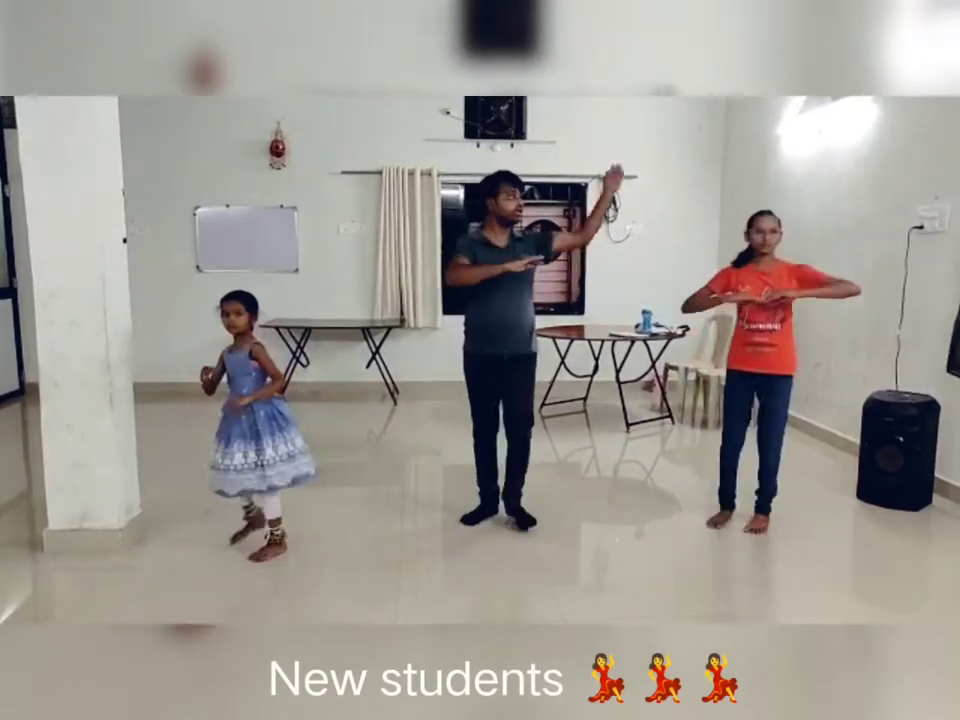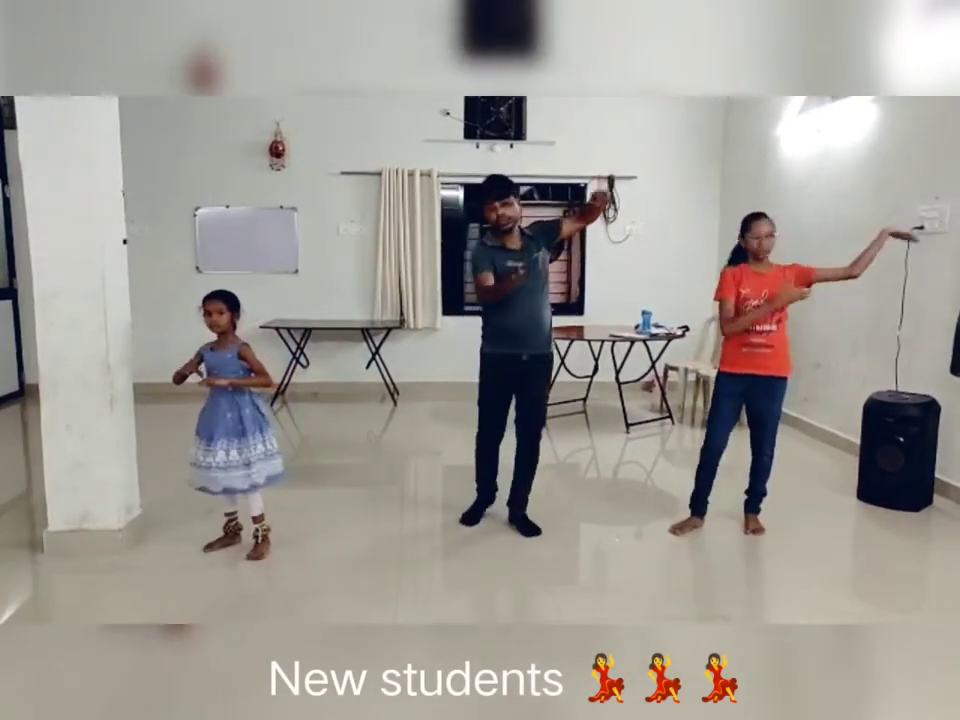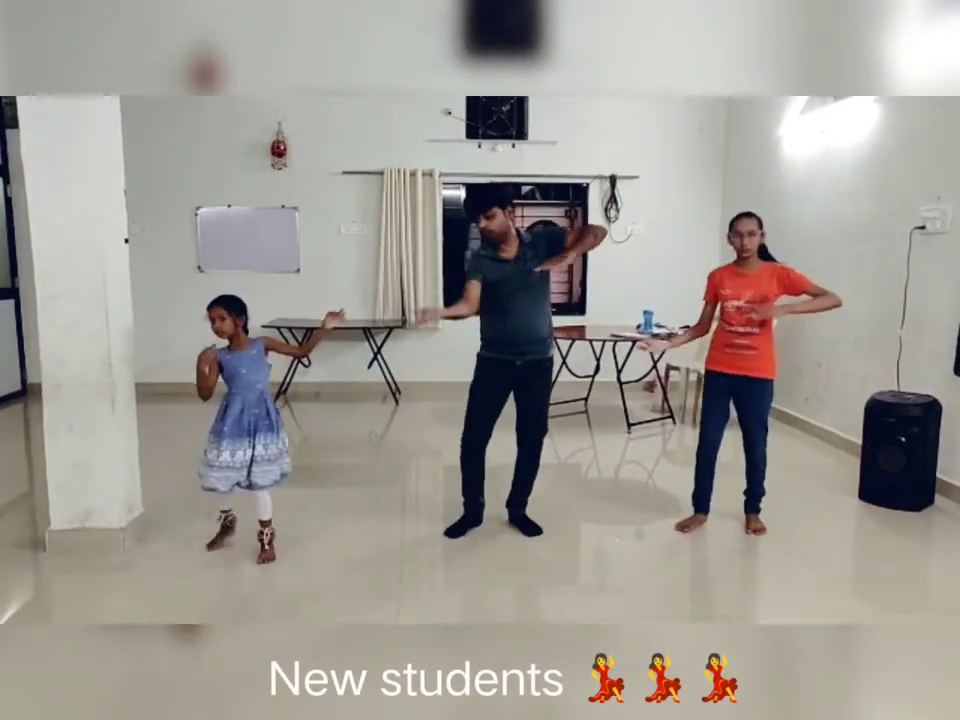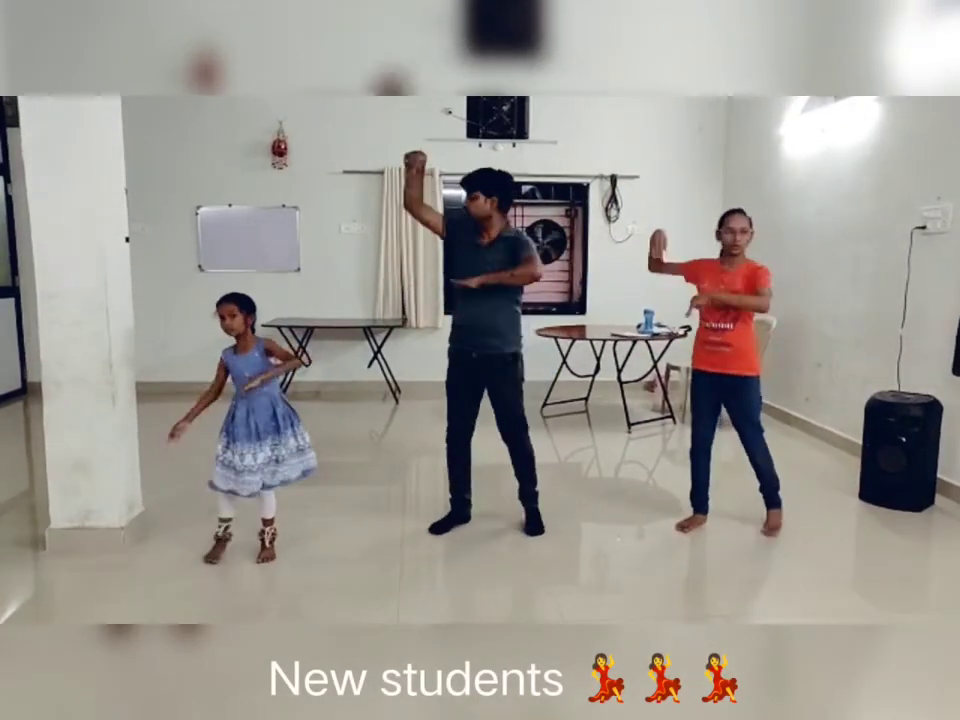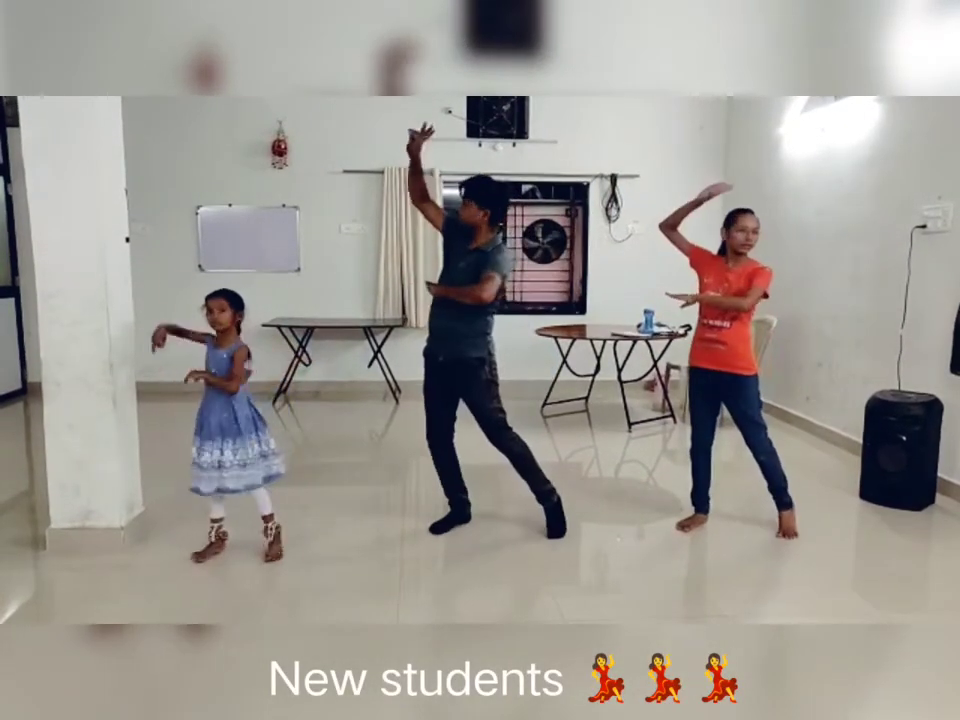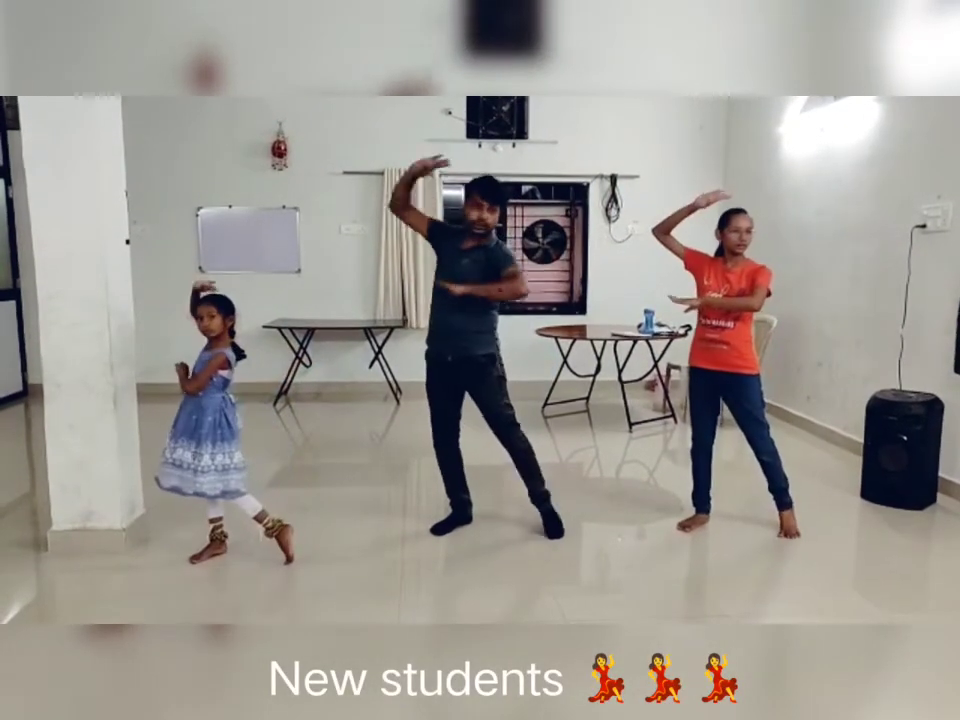
dt=0.3s
person 1, frame 1
left shoulder: (531, 241)
right shoulder: (468, 244)
left elbow: (581, 237)
right elbow: (454, 277)
left wrist: (606, 195)
right wrist: (507, 266)
left hip: (520, 355)
right hip: (480, 355)
left knee: (519, 430)
right knee: (484, 430)
left ankle: (514, 501)
right ankle: (488, 500)
person 1, frame 2
left shoulder: (541, 236)
right shoulder: (483, 251)
left elbow: (584, 218)
right elbow: (486, 294)
left wrist: (598, 202)
right wrist: (507, 284)
left hip: (539, 355)
right hip: (497, 356)
left knee: (530, 434)
right knee: (489, 431)
left ankle: (518, 509)
right ankle: (484, 495)
person 1, frame 3
left shoulder: (543, 241)
right shoulder: (479, 261)
left elbow: (595, 234)
right elbow: (469, 304)
left wrist: (565, 258)
right wrist: (444, 312)
left hip: (537, 360)
right hip: (494, 360)
left knee: (532, 438)
right knee: (473, 437)
left ankle: (517, 509)
right ankle: (472, 511)
person 1, frame 4
left shoulder: (517, 242)
right shoulder: (459, 232)
left elbow: (534, 273)
right elbow: (414, 206)
left wrist: (482, 280)
right wrist: (414, 171)
left hip: (502, 356)
right hip: (463, 354)
left knee: (515, 432)
right knee: (457, 435)
left ankle: (530, 504)
right ankle: (460, 507)
person 1, frame 5
left shoulder: (494, 254)
right shoulder: (456, 235)
left elbow: (485, 294)
right elbow: (419, 198)
left wrist: (442, 289)
right wrist: (414, 155)
left hip: (473, 360)
right hip: (437, 358)
left knee: (499, 434)
right knee: (438, 437)
left ankle: (550, 500)
right ankle: (459, 507)
person 1, frame 6
left shoulder: (498, 252)
right shoulder: (446, 237)
left elbow: (518, 288)
right elbow: (399, 208)
left wrist: (465, 289)
right wrist: (413, 174)
left hip: (480, 358)
right hip: (439, 357)
left knee: (508, 429)
right knee: (444, 437)
left ankle: (543, 502)
right ankle: (461, 508)
person 2, frame 1
left shoulder: (796, 273)
right shoulder: (732, 274)
left elbow: (852, 289)
right elbow: (688, 307)
left wrist: (799, 293)
right wrist: (730, 297)
left hip: (778, 372)
right hip: (740, 369)
left knee: (770, 442)
right knee: (732, 439)
left ankle: (762, 509)
right ankle: (726, 503)
person 2, frame 2
left shoulder: (792, 274)
right shoulder: (731, 275)
left elbow: (852, 272)
right elbow: (727, 327)
left wrist: (884, 236)
right wrist: (772, 304)
left hip: (772, 375)
right hip: (732, 373)
left knee: (763, 447)
right knee: (714, 444)
left ankle: (752, 510)
right ankle: (697, 512)
person 2, frame 3
left shoulder: (780, 274)
right shoulder: (718, 277)
left elbow: (833, 300)
right elbow: (702, 327)
left wrist: (783, 308)
right wrist: (667, 342)
left hip: (758, 375)
right hip: (719, 372)
left knee: (755, 444)
right knee: (708, 443)
left ankle: (752, 510)
right ankle: (700, 510)
person 2, frame 4
left shoulder: (756, 272)
right shoulder: (703, 268)
left elbow: (763, 304)
right elbow: (656, 266)
left wrist: (713, 297)
right wrist: (656, 247)
left hip: (741, 373)
right hip: (704, 370)
left knee: (753, 441)
right knee: (700, 442)
left ankle: (773, 505)
right ankle: (699, 509)
person 2, frame 5
left shoulder: (759, 272)
right shoulder: (706, 262)
left elbow: (746, 303)
right elbow: (667, 227)
left wrist: (699, 297)
right wrist: (701, 200)
left hip: (739, 372)
right hip: (702, 368)
left knee: (758, 442)
right knee: (700, 442)
left ankle: (785, 507)
right ankle: (701, 509)
person 2, frame 6
left shoulder: (759, 272)
right shoulder: (702, 264)
left elbow: (754, 303)
right elbow: (660, 232)
left wrist: (705, 300)
right wrist: (695, 206)
left hip: (741, 371)
right hip: (702, 368)
left knee: (761, 441)
right knee: (701, 442)
left ankle: (786, 507)
right ankle: (702, 509)
person 3, frame 1
left shoulder: (255, 349)
right shoulder: (226, 354)
left elbow: (280, 382)
right elbow: (209, 390)
left wrist: (249, 397)
right wrist: (206, 377)
left hip: (259, 420)
right hip: (236, 422)
left knee: (265, 482)
right knee: (237, 478)
left ankle: (277, 540)
right ankle: (254, 515)
person 3, frame 2
left shoulder: (241, 349)
right shoulder: (206, 351)
left elbow: (267, 380)
right elbow: (176, 380)
left wrist: (228, 381)
right wrist: (186, 370)
left hip: (241, 416)
right hip: (217, 417)
left knee: (246, 481)
right knee: (222, 477)
left ankle: (262, 536)
right ankle: (232, 531)
person 3, frame 3
left shoulder: (260, 344)
right shoulder: (219, 356)
left elbow: (300, 352)
right elbow: (205, 394)
left wrist: (323, 328)
right wrist: (201, 369)
left hip: (260, 418)
right hip: (232, 420)
left knee: (258, 481)
right knee: (223, 476)
left ankle: (267, 538)
right ankle: (227, 524)
person 3, frame 4
left shoulder: (265, 346)
right shoulder: (227, 357)
left elbow: (295, 360)
right elbow: (213, 392)
left wrist: (265, 375)
right wrist: (186, 421)
left hip: (271, 419)
right hip: (241, 421)
left knee: (268, 482)
right knee: (227, 479)
left ankle: (267, 539)
right ankle: (222, 536)
person 3, frame 5
left shoulder: (240, 350)
right shoulder: (211, 342)
left elbow: (233, 386)
right elbow: (182, 330)
left wrist: (204, 374)
right wrist: (165, 330)
left hip: (237, 419)
right hip: (212, 420)
left knee: (252, 481)
right knee: (212, 480)
left ankle: (273, 534)
right ankle: (217, 538)
person 3, frame 6
left shoulder: (221, 356)
right shoulder: (212, 343)
left elbow: (190, 387)
right elbow: (194, 311)
left wrist: (182, 370)
right wrist: (196, 292)
left hip: (213, 422)
right hip: (200, 421)
left knee: (224, 485)
right knee: (209, 484)
left ankle: (277, 528)
right ankle: (217, 540)
